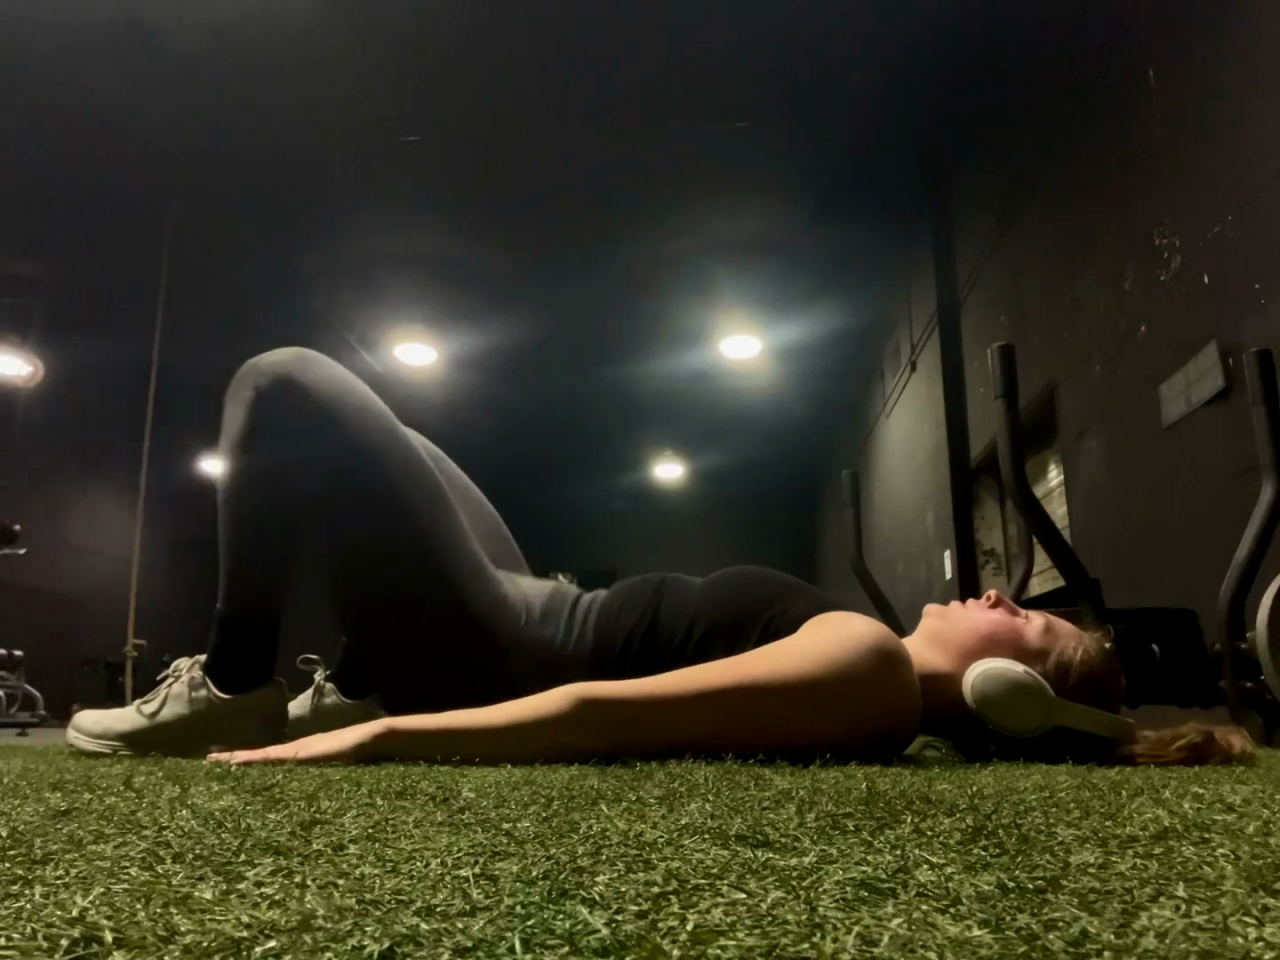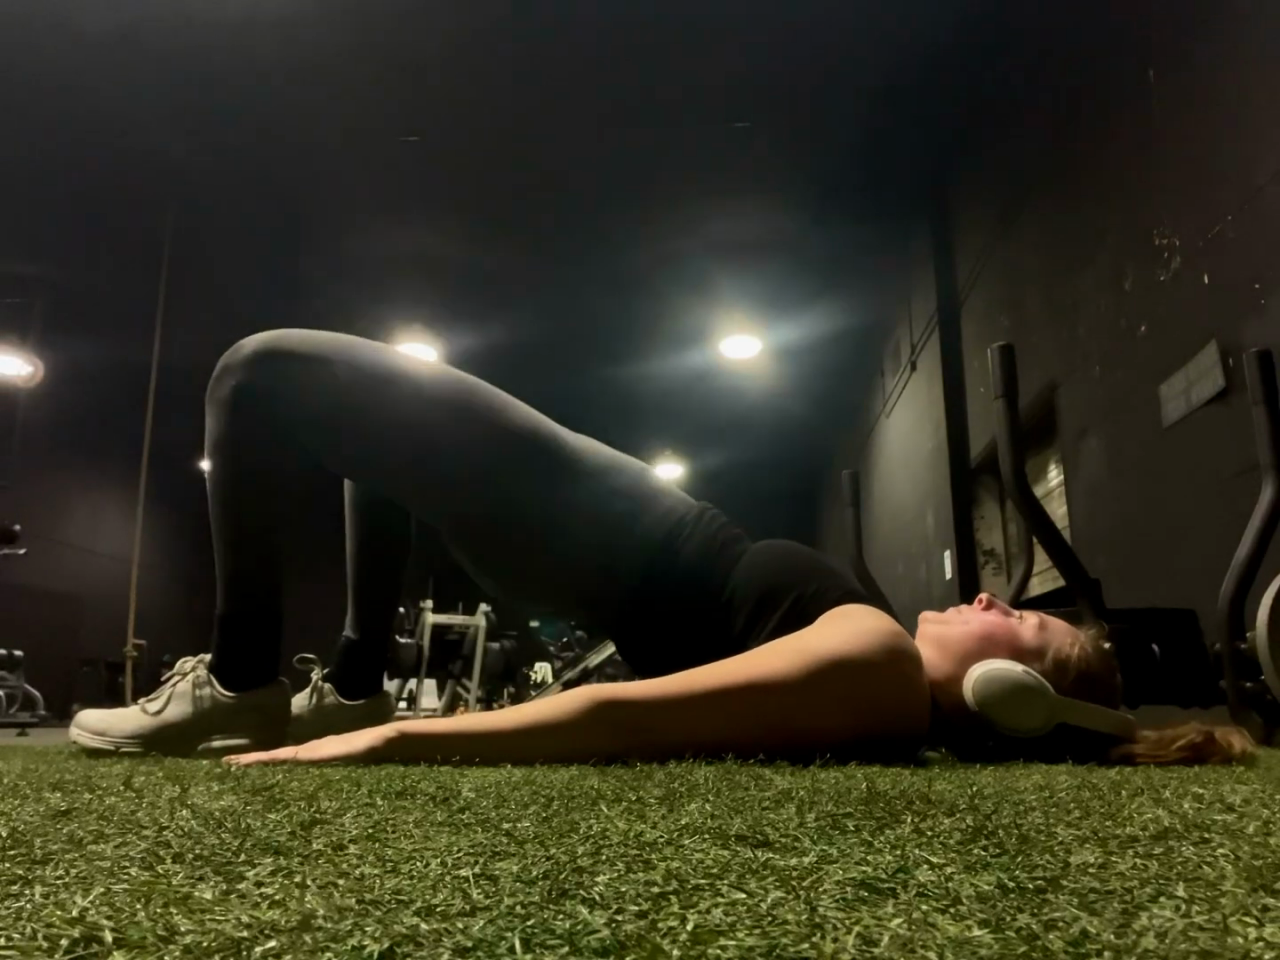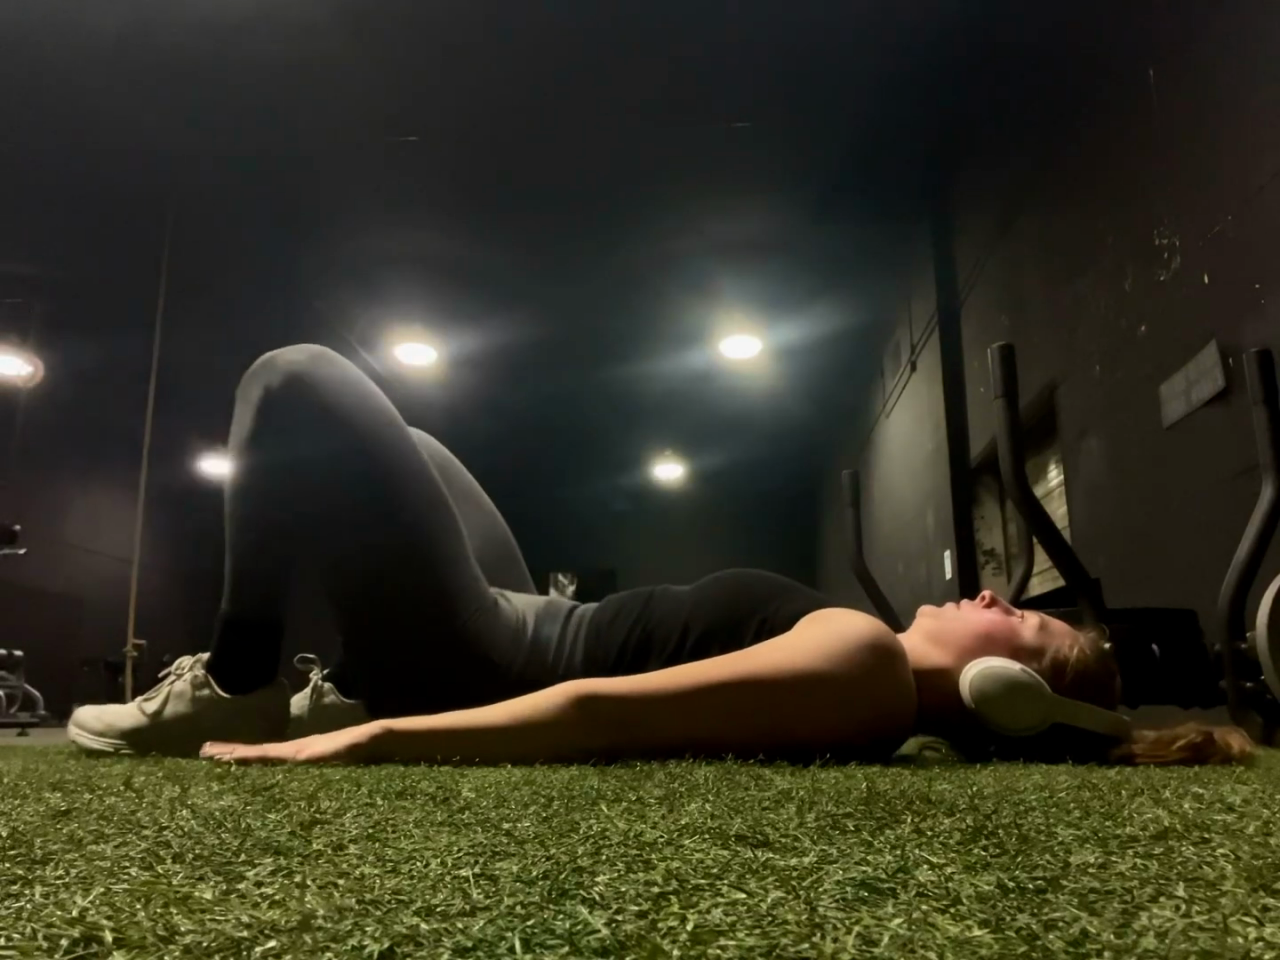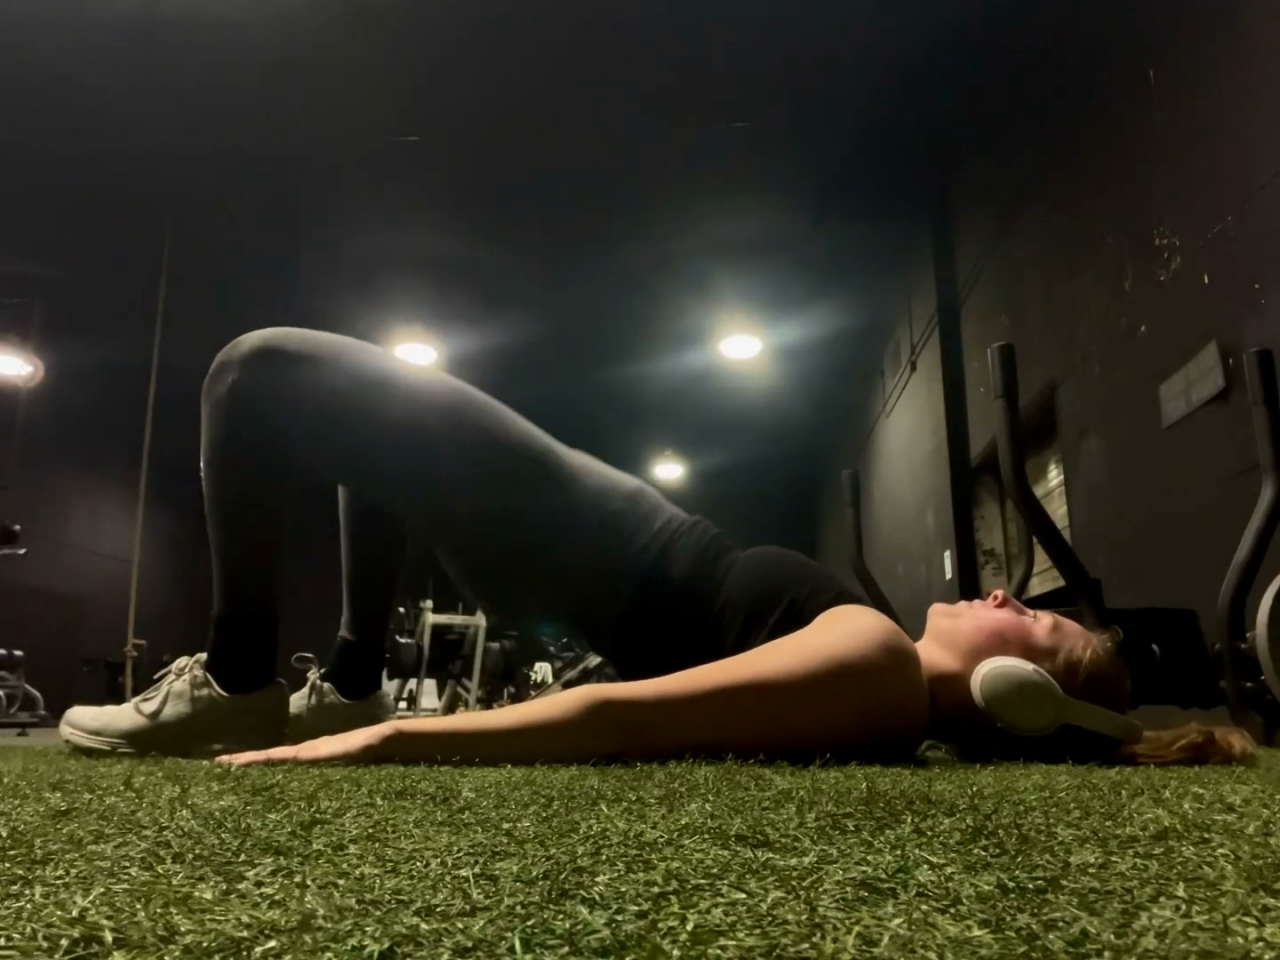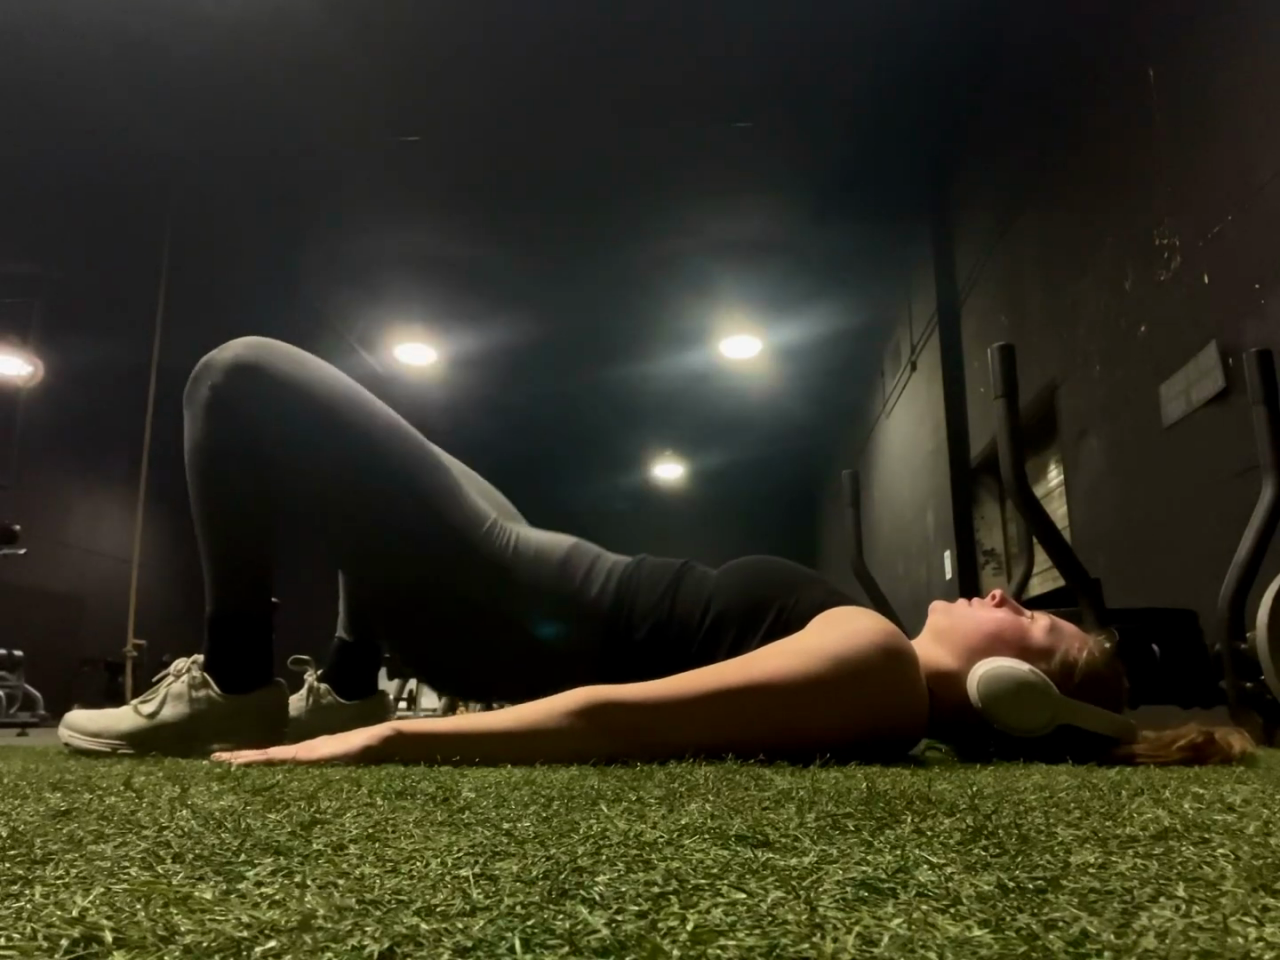
dt=1s
person 1, frame 1
left shoulder: (863, 669)
right shoulder: (892, 693)
left elbow: (607, 717)
left wrist: (375, 738)
left hip: (495, 647)
right hip: (536, 617)
left knee: (288, 385)
right knee: (388, 442)
left ankle: (231, 692)
right ankle: (342, 687)
person 1, frame 2
left shoulder: (873, 672)
right shoulder: (904, 689)
left elbow: (619, 721)
left wrist: (390, 744)
right hip: (606, 525)
left knee: (263, 375)
right knee: (374, 421)
left ankle: (238, 690)
right ankle: (351, 684)
person 1, frame 3
left shoulder: (858, 667)
right shoulder: (885, 691)
left elbow: (602, 715)
left wrist: (367, 741)
left hip: (479, 663)
right hip: (527, 623)
left knee: (297, 382)
right knee: (410, 448)
left ankle: (232, 690)
right ankle: (339, 688)
person 1, frame 4
left shoulder: (874, 670)
right shoulder: (905, 688)
left elbow: (618, 720)
left wrist: (388, 742)
right hip: (600, 538)
left knee: (261, 373)
right knee: (374, 421)
left ankle: (232, 691)
right ankle: (343, 684)
person 1, frame 5
left shoulder: (874, 669)
right shoulder: (901, 685)
left elbow: (615, 721)
left wrist: (385, 742)
left hip: (505, 608)
right hip: (545, 592)
left knee: (239, 381)
right knee: (372, 452)
left ankle: (230, 693)
right ankle: (340, 688)
